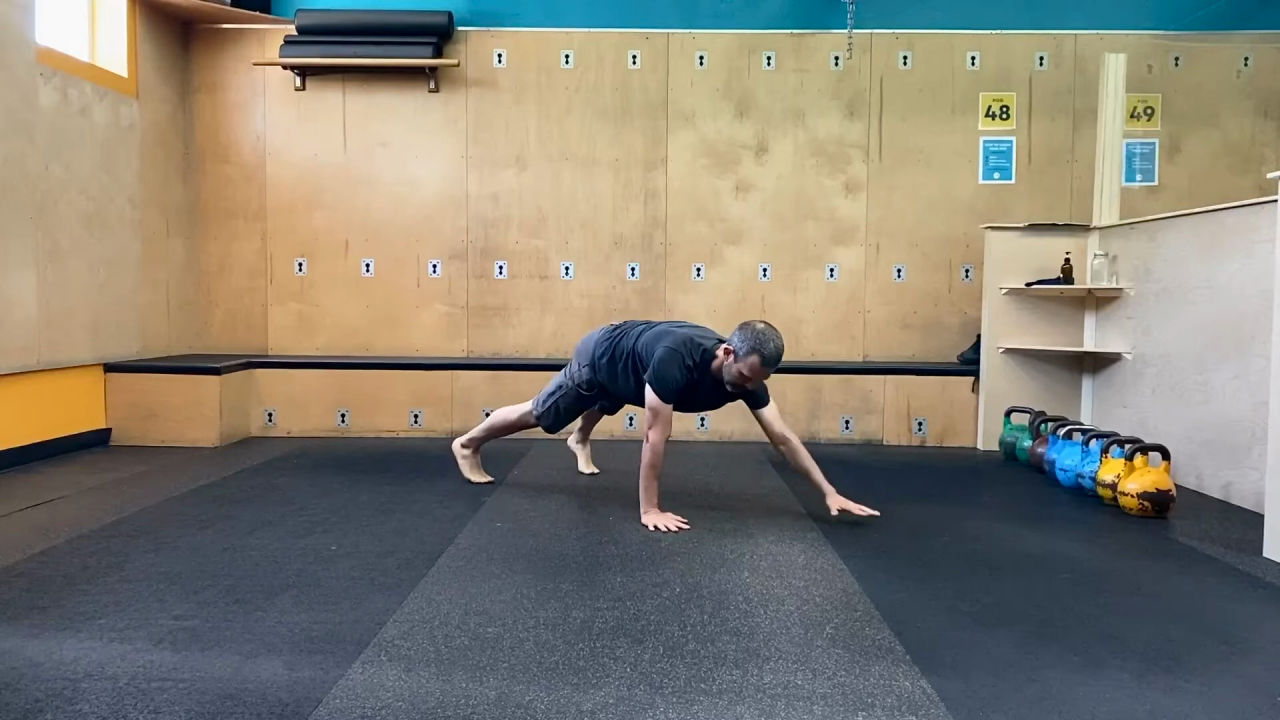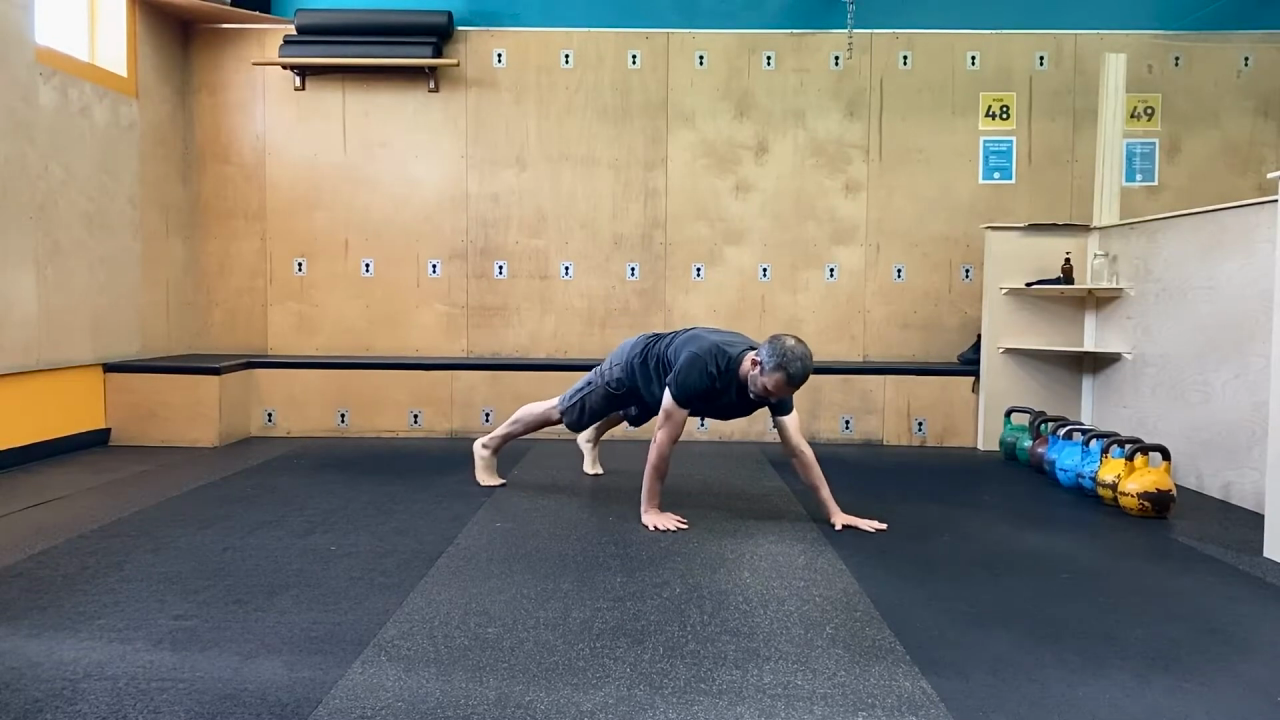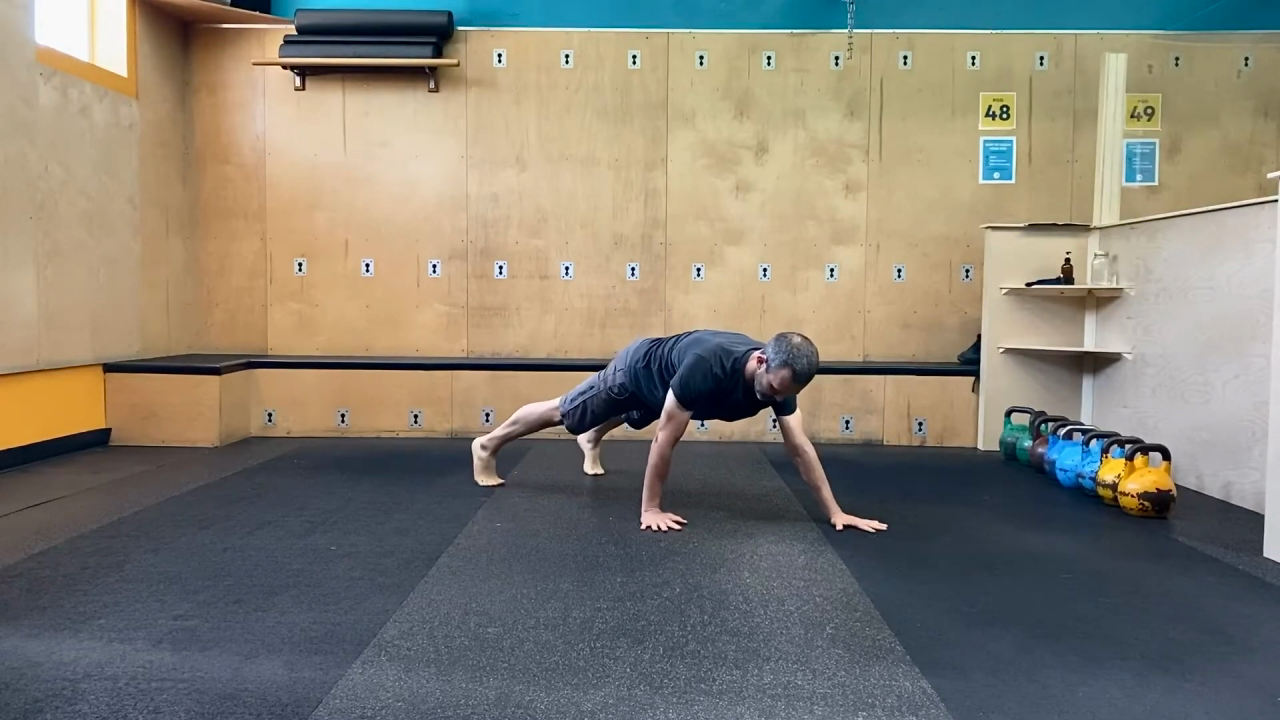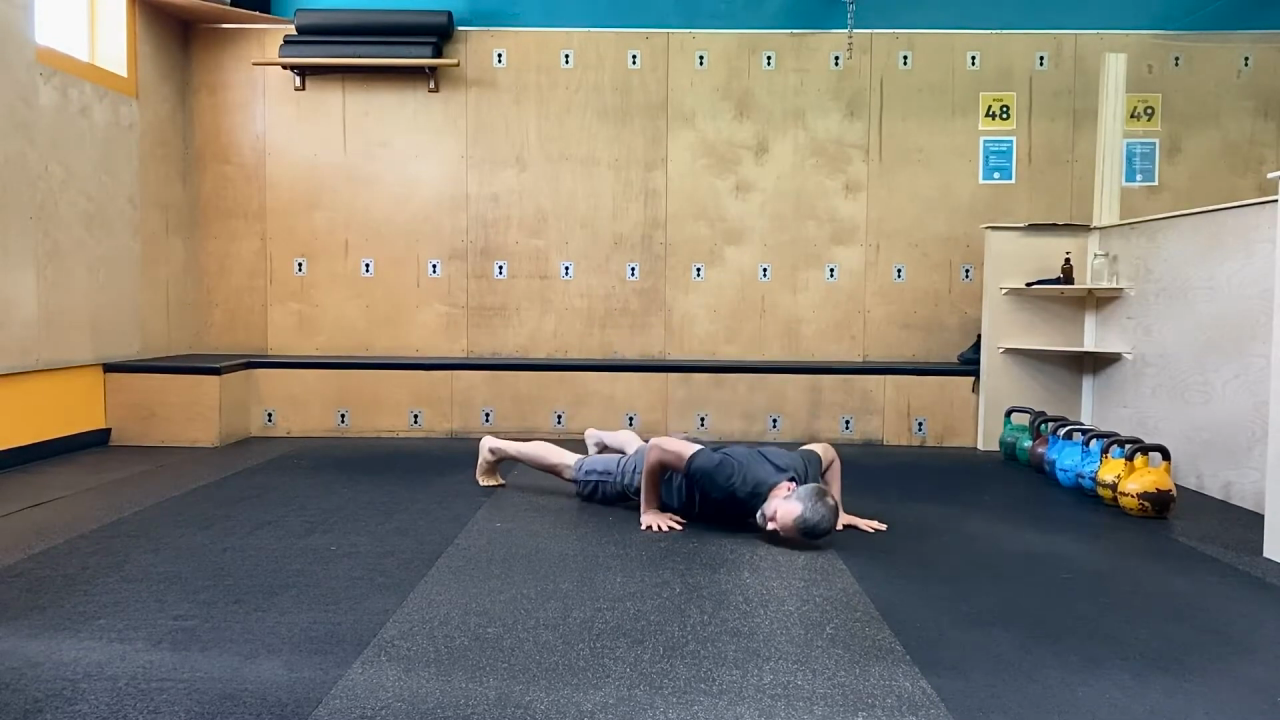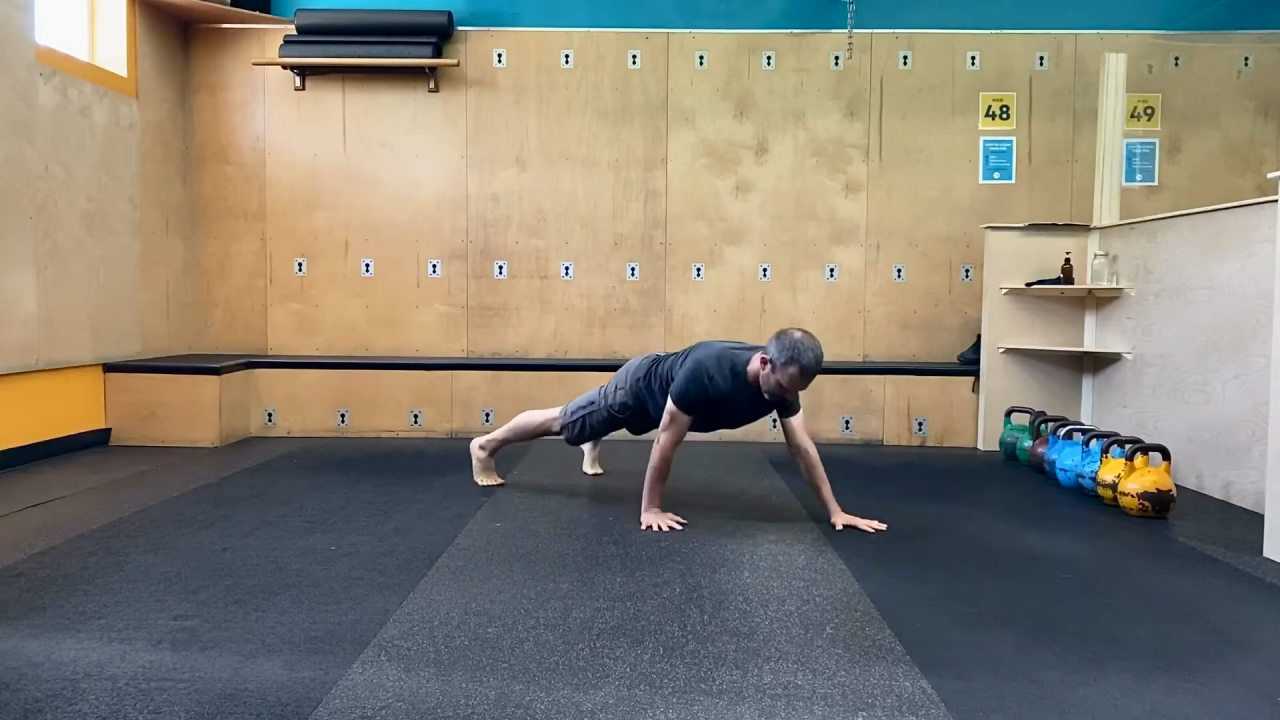
dt=1s
person 1, frame 1
left shoulder: (747, 370)
right shoulder: (676, 359)
left elbow: (781, 436)
right elbow: (655, 436)
left wrist: (830, 494)
right wrist: (649, 511)
left hip: (625, 366)
right hip: (599, 355)
left knee: (605, 404)
right knee: (539, 414)
left ankle: (580, 440)
right ankle: (468, 445)
person 1, frame 2
left shoulder: (773, 380)
right shoulder: (701, 364)
left elbow: (797, 447)
right elbow: (664, 440)
left wrist: (834, 510)
right wrist: (650, 510)
left hip: (653, 386)
right hip: (633, 365)
left knee: (627, 414)
right knee: (560, 411)
left ankle: (590, 439)
right ankle: (488, 446)
person 1, frame 3
left shoulder: (780, 378)
right shoulder: (708, 366)
left elbow: (799, 447)
right elbow: (665, 440)
left wrist: (835, 512)
right wrist: (650, 510)
left hip: (658, 388)
right hip: (637, 371)
left knee: (630, 418)
right knee: (562, 413)
left ankle: (591, 439)
right ankle: (487, 446)
person 1, frame 4
left shoulder: (804, 467)
right shoulder: (737, 480)
left elbow: (828, 451)
right elbow: (659, 449)
left wrist: (837, 512)
right wrist: (648, 510)
left hip: (688, 457)
right hip: (658, 467)
left knee: (634, 446)
right knee: (572, 468)
left ankle: (598, 437)
right ankle: (495, 448)
person 1, frame 5
left shoulder: (782, 380)
right shoulder: (708, 371)
left elbow: (801, 445)
right elbow: (667, 439)
left wrist: (835, 512)
right wrist: (650, 509)
left hip: (665, 397)
right hip: (638, 387)
right knee: (561, 423)
left ankle: (590, 446)
right ankle: (485, 446)
